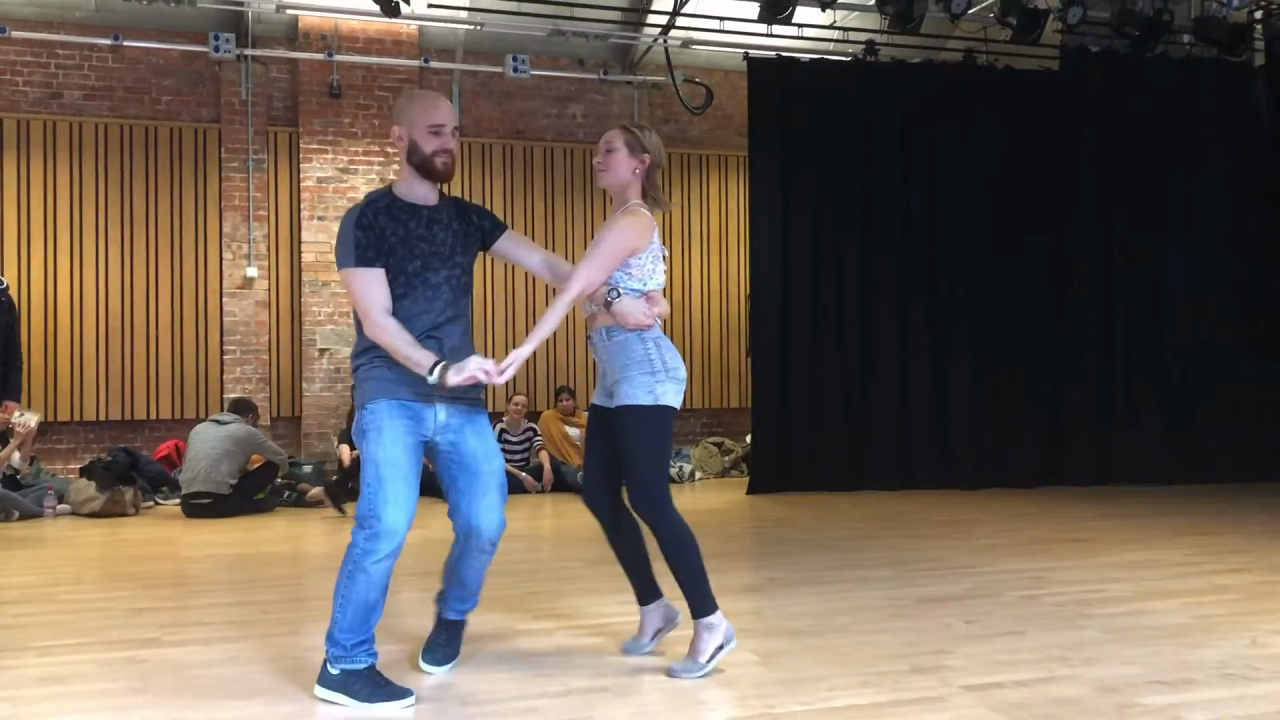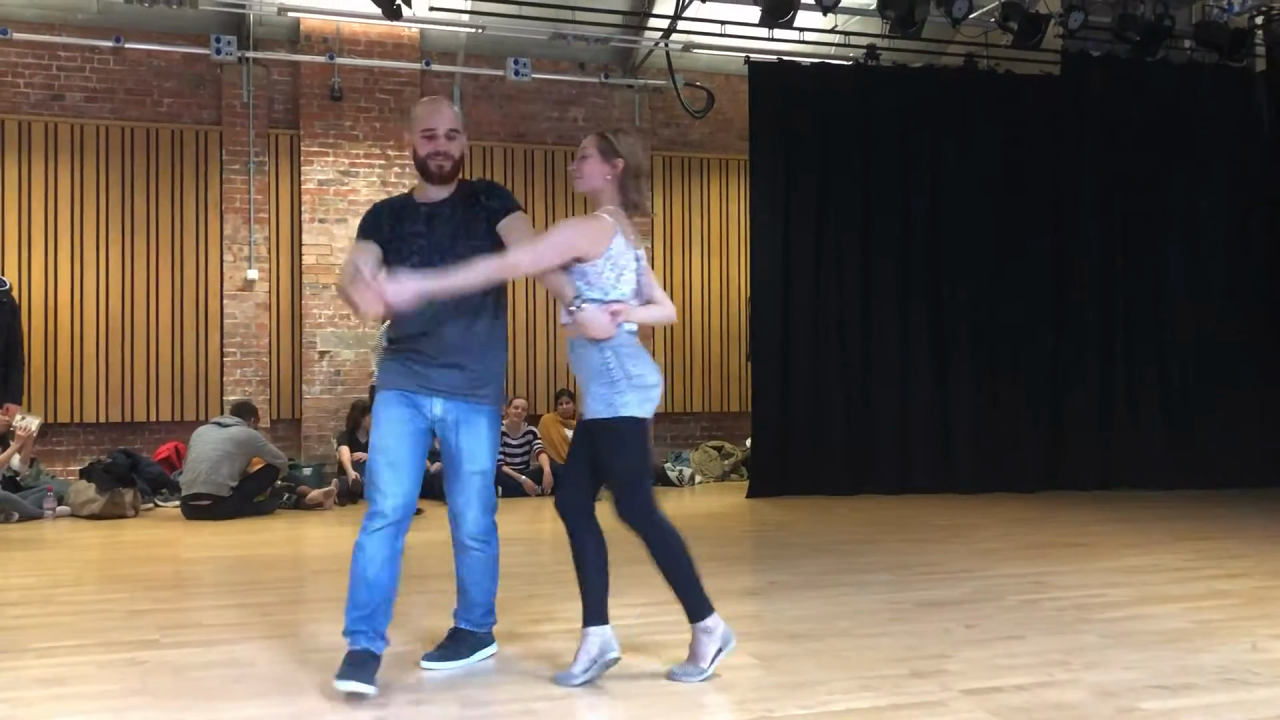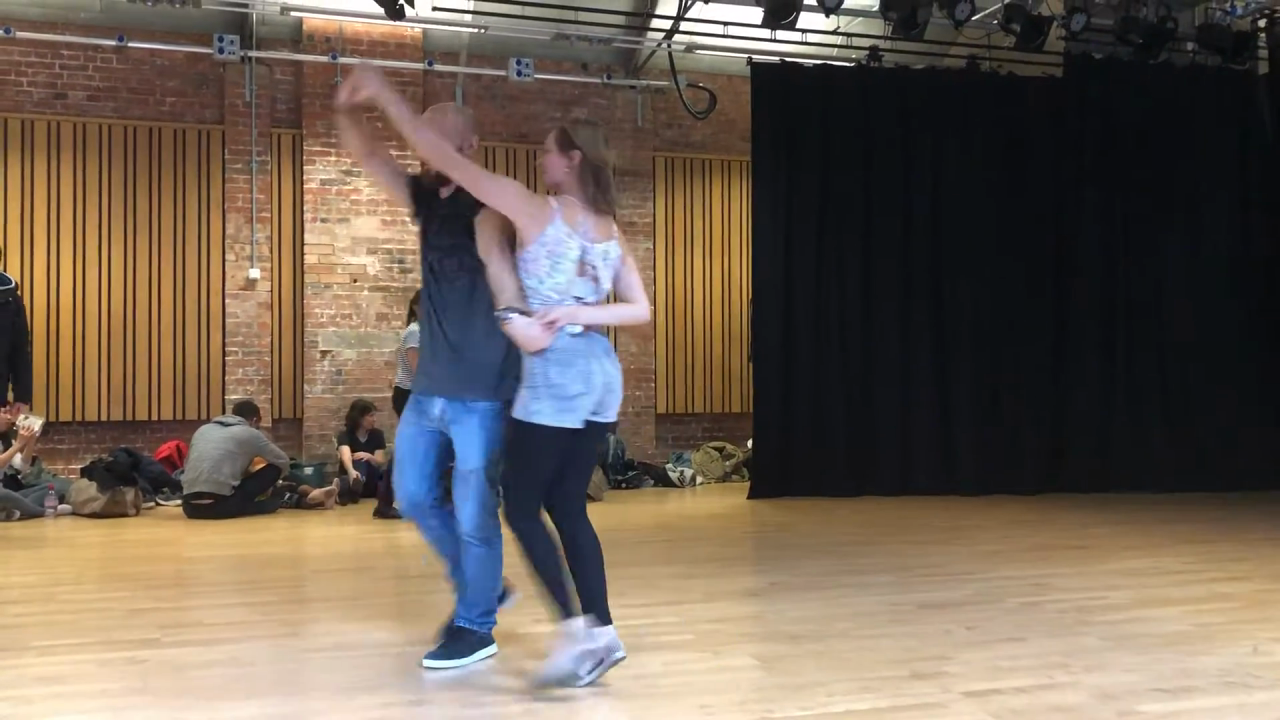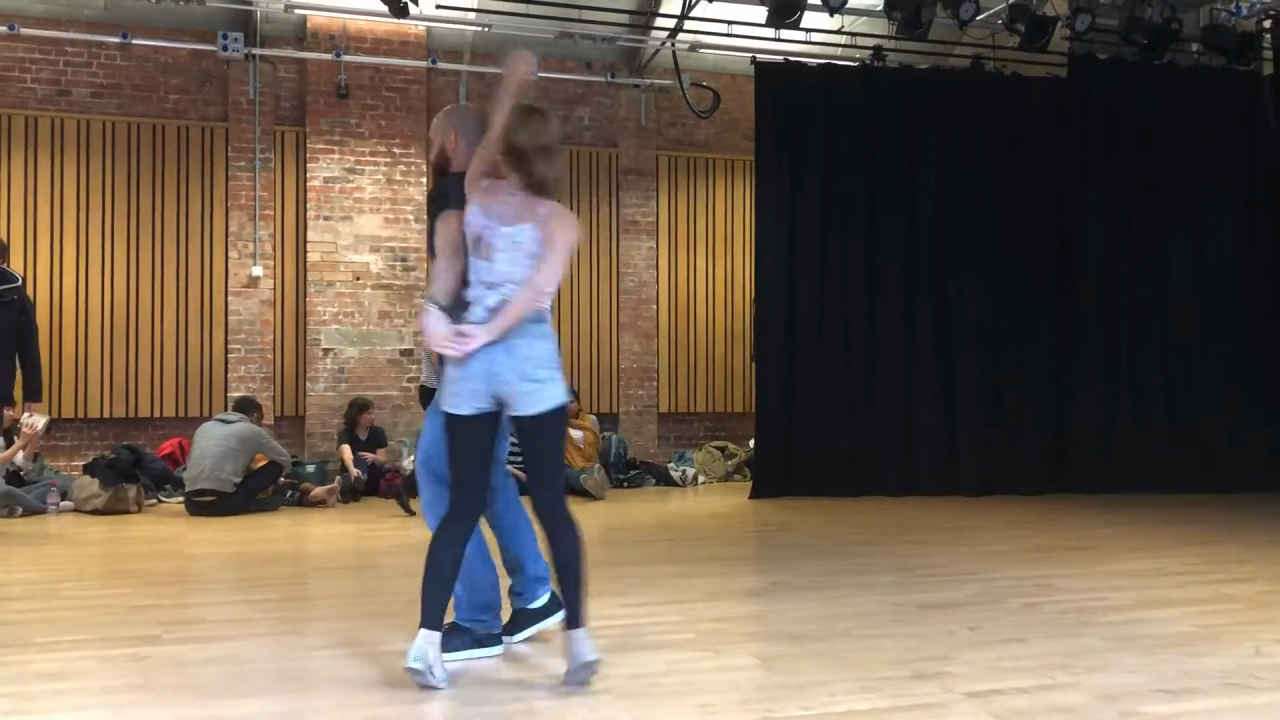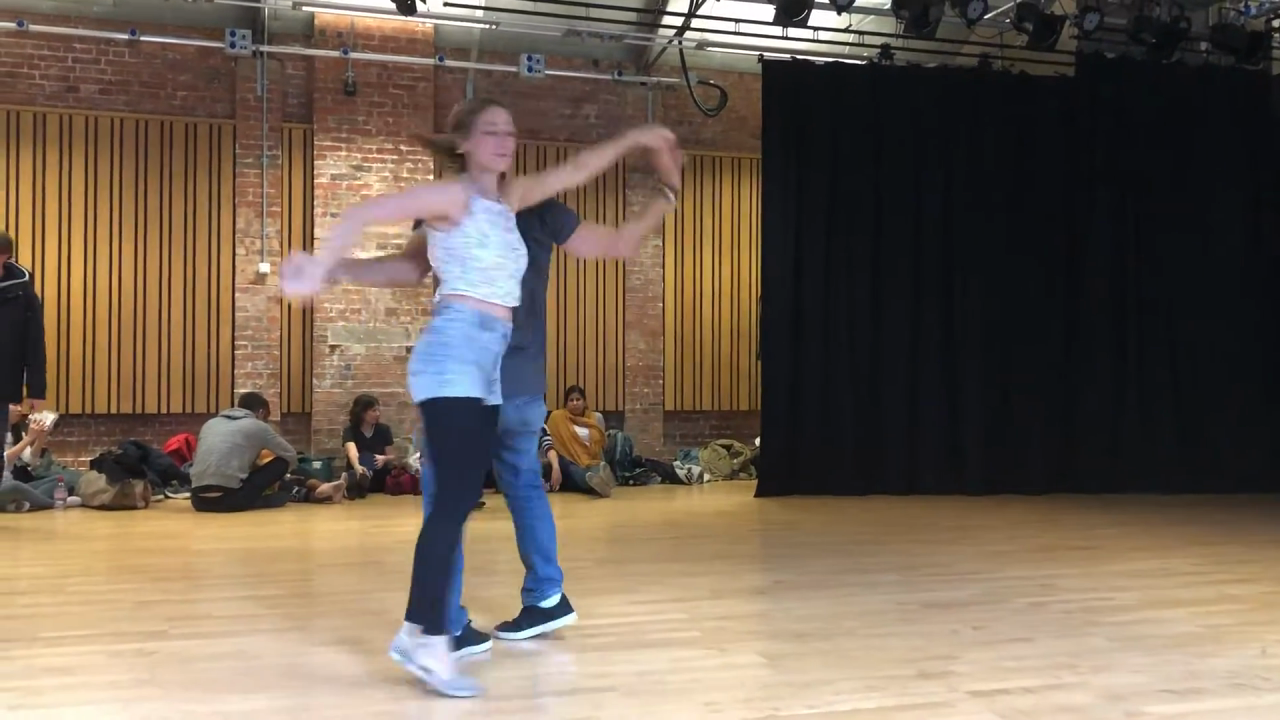
dt=0.2s
person 1, frame 1
left shoulder: (629, 222)
right shoulder: (631, 226)
left elbow: (575, 290)
left wrist: (521, 351)
right wrist: (625, 307)
left hip: (646, 372)
right hip: (618, 378)
left knee: (650, 499)
right knee: (601, 494)
left ankle: (710, 622)
right ankle: (654, 607)
person 1, frame 2
left shoulder: (588, 228)
right shoulder: (623, 237)
left elbow: (505, 265)
right elbow: (665, 308)
left wrist: (421, 285)
right wrist: (630, 312)
left hip: (616, 377)
right hip: (619, 377)
left knee: (636, 510)
right knee: (573, 503)
left ankle: (708, 625)
right ankle: (596, 636)
person 1, frame 3
left shoulder: (533, 209)
right shoulder: (610, 231)
left elbow: (447, 160)
right elbow: (639, 309)
left wrist: (383, 95)
right wrist: (576, 315)
left hip: (556, 377)
right hip: (602, 371)
left knee: (521, 507)
right knee: (563, 505)
left ankle: (580, 628)
right ankle: (597, 631)
person 1, frame 4
left shoulder: (479, 192)
right shoulder: (558, 220)
left elbow: (493, 139)
right elbow: (542, 291)
left wrist: (512, 82)
right wrist: (489, 334)
left hip: (468, 369)
right hip: (527, 363)
left knee: (464, 503)
right knee: (550, 500)
left ankle: (427, 641)
right ankle: (577, 636)
person 1, frame 5
left shoulder: (505, 199)
right shoulder: (454, 197)
left elbow: (563, 176)
right elbow: (371, 207)
left wrist: (628, 141)
right wrist: (320, 259)
left hip: (482, 362)
right hip: (452, 354)
left knee: (456, 500)
right knee: (453, 498)
left ankle: (418, 630)
right ankle: (426, 641)
person 2, frame 1
left shoulder: (470, 218)
right shoulder: (365, 221)
left elbow: (544, 265)
right elbow: (376, 321)
left wrist: (615, 298)
right wrist: (439, 371)
left hip: (460, 405)
right hip: (389, 401)
left knee: (484, 523)
right knee: (382, 530)
left ankle: (452, 612)
right ankle: (344, 665)
person 2, frame 2
left shoulder: (491, 200)
right shoulder: (383, 219)
right elbow: (358, 275)
right wrist: (361, 291)
left hip: (476, 396)
right hip: (403, 390)
left knee: (472, 518)
right knee: (386, 511)
left ankle: (476, 626)
right ankle: (362, 645)
person 2, frame 3
left shoulder: (481, 198)
right shoulder: (430, 197)
left elbow: (492, 242)
right elbow: (371, 158)
left wrist: (518, 312)
right wrist: (349, 110)
left hip: (482, 391)
right hip: (432, 386)
left knee: (474, 513)
right knee: (414, 497)
left ankle: (475, 627)
right ankle: (481, 591)
person 2, frame 4
left shoulder: (455, 193)
left elbow: (448, 249)
left knee: (443, 494)
right knee: (494, 488)
left ankle: (478, 623)
right ankle: (535, 596)
person 2, frame 5
right shoulder: (539, 212)
left elbow: (414, 270)
right elbow: (620, 244)
left wrist: (352, 268)
right wrist: (666, 190)
right hip: (524, 388)
left knee: (442, 493)
right knee: (525, 487)
left ankle: (452, 622)
right ankle: (547, 599)
